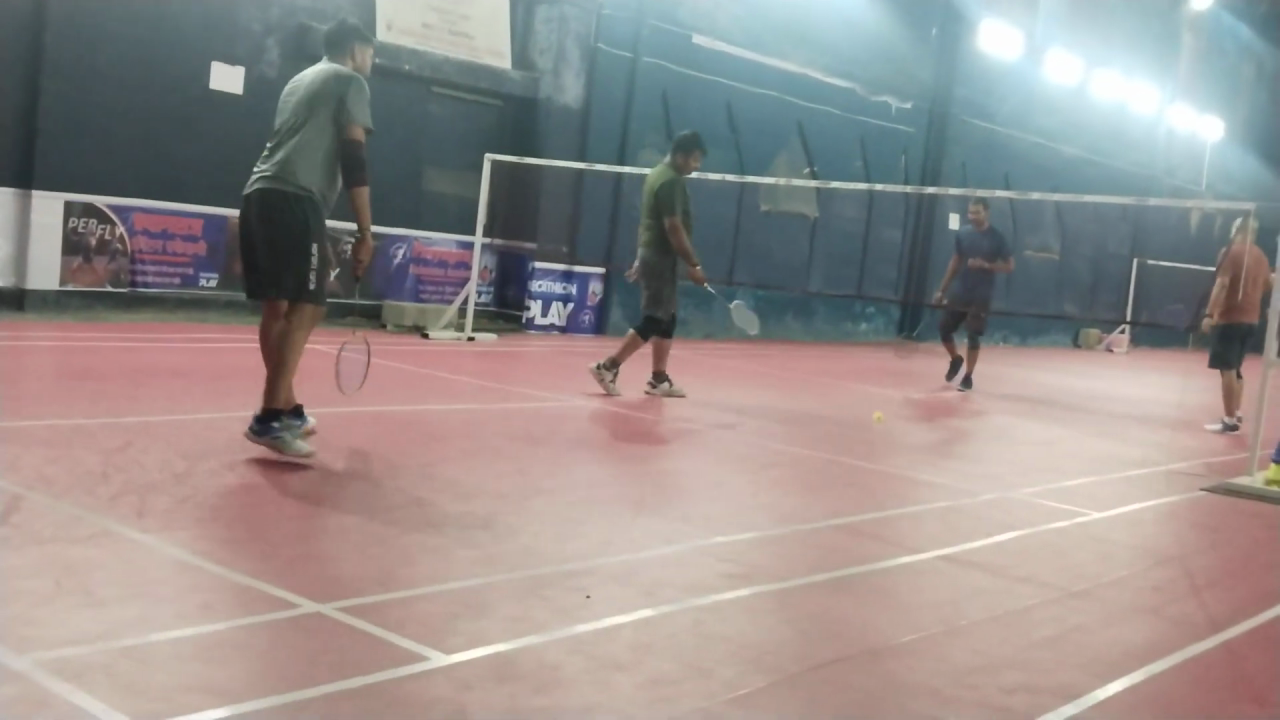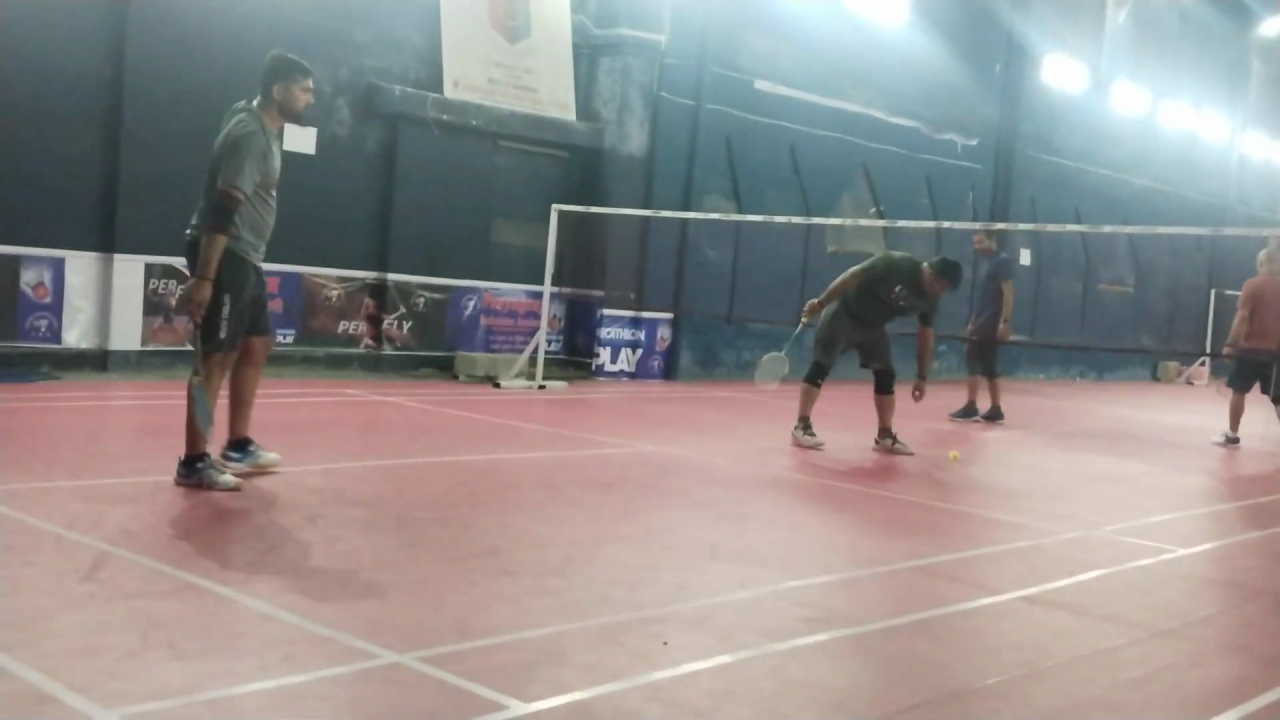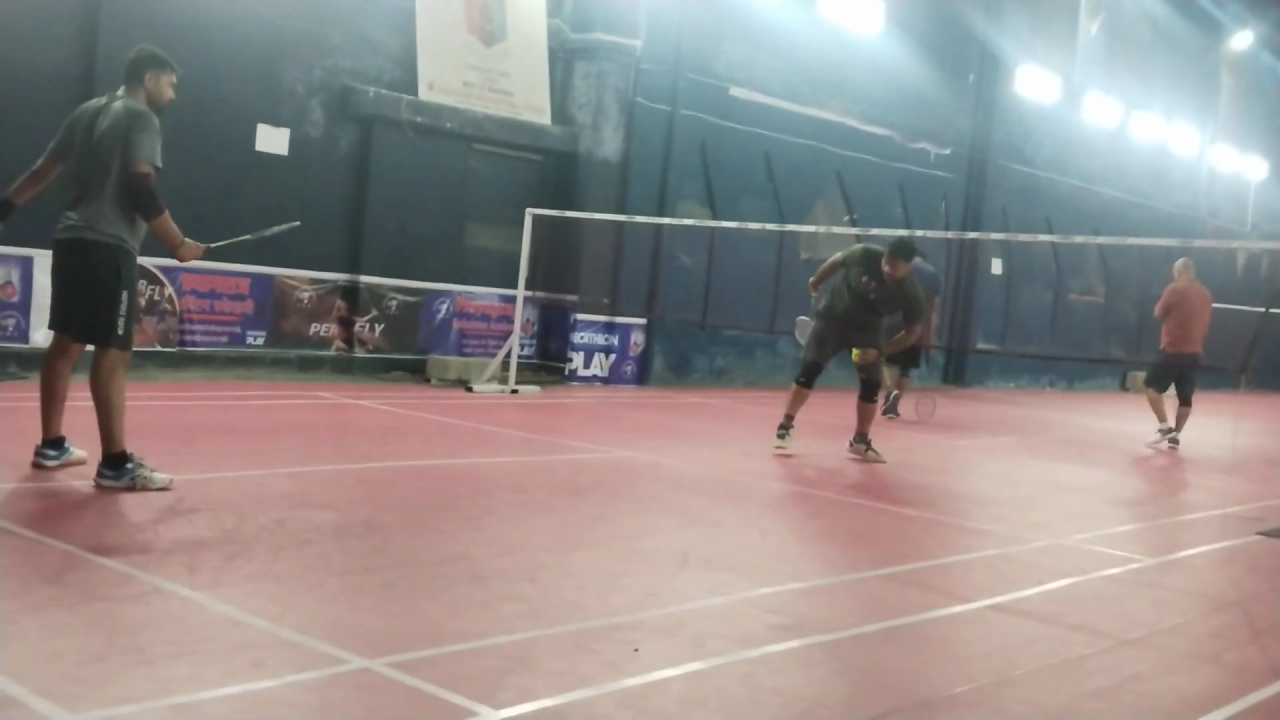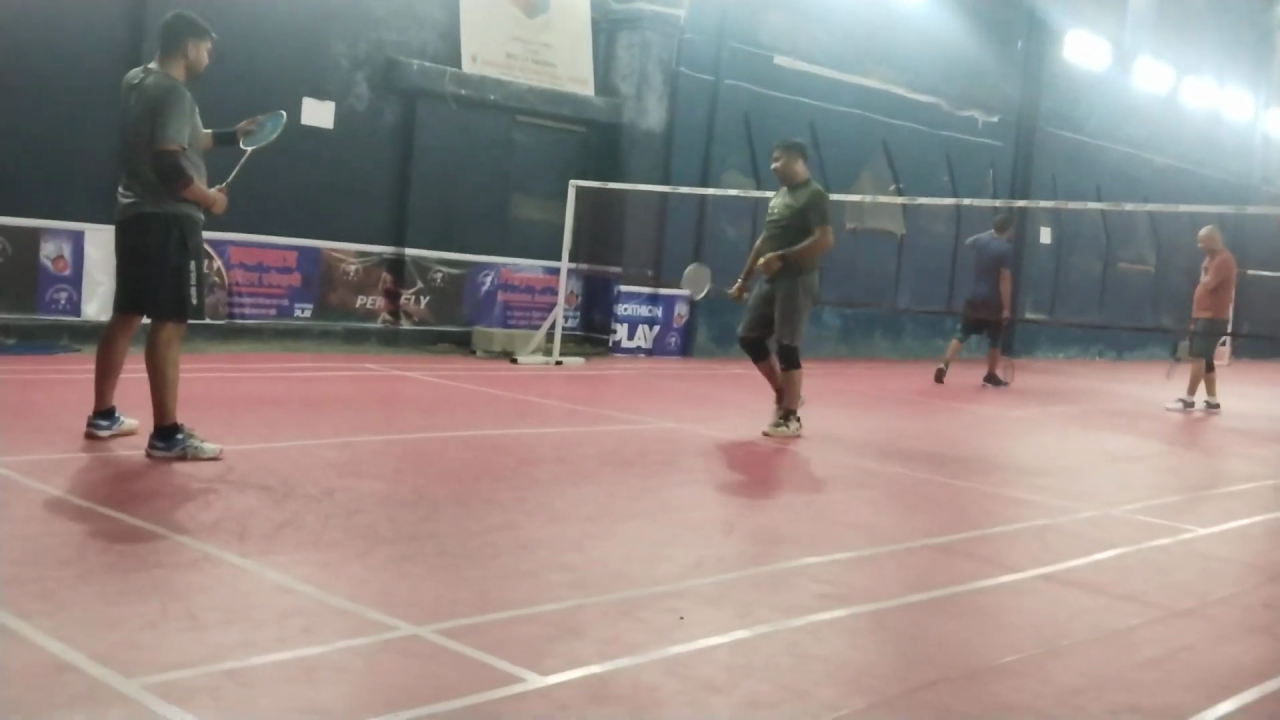
dt=1s
person 1, frame 1
left shoulder: (298, 81)
right shoulder: (351, 82)
right elbow: (354, 159)
right wrist: (364, 233)
left hip: (258, 196)
right hip: (293, 200)
left knee: (277, 309)
right knee: (304, 308)
left ankle: (283, 410)
right ankle: (272, 416)
person 1, frame 2
left shoulder: (259, 123)
right shoulder: (250, 136)
right elbow: (221, 210)
right wrist: (202, 278)
left hip: (243, 257)
right hip: (224, 257)
left knee: (256, 347)
right knee: (219, 355)
left ankle: (238, 444)
right ankle: (193, 462)
person 1, frame 3
left shoulder: (87, 112)
right shoulder: (142, 119)
left elbow: (43, 170)
right elbow: (141, 192)
right wrist: (180, 243)
left hip: (71, 240)
right hip: (109, 248)
left knee: (65, 343)
right knee: (112, 353)
left ankle: (51, 445)
right ankle: (116, 464)
person 1, frame 4
left shoulder: (137, 81)
right shoulder: (173, 93)
right elbow: (169, 166)
left wrist: (232, 134)
right wrist: (209, 198)
left hip: (135, 217)
right hip: (169, 222)
left knee: (125, 317)
right knee: (168, 325)
left ankle: (103, 415)
right ankle: (166, 435)
person 2, frame 1
left shoulder: (661, 175)
right shoulder: (671, 182)
right elbow: (675, 229)
left wrist: (640, 261)
right wrist: (694, 265)
left hip: (652, 255)
right hip: (662, 258)
left knee: (665, 319)
right knee: (655, 321)
left ankle: (659, 380)
right ankle: (607, 368)
person 2, frame 2
left shoulder: (930, 297)
right shoulder: (896, 264)
left elbow: (925, 334)
right elbow: (852, 275)
left wrist: (922, 376)
right wrist: (821, 302)
left hip: (872, 326)
right hip: (844, 315)
left knee: (886, 374)
right knee: (821, 367)
left ankle: (885, 436)
right ankle: (801, 427)
person 2, frame 3
left shoulder: (911, 295)
right shoulder: (864, 256)
left elbow: (912, 331)
right elbow: (837, 261)
left wrist: (880, 351)
right wrist: (815, 282)
left hip: (867, 331)
right hip: (832, 318)
left knee: (871, 383)
right knee: (810, 367)
left ankle: (860, 442)
right ankle: (786, 426)
person 2, frame 4
left shoulder: (814, 195)
right shoulder: (780, 195)
left elbow: (825, 240)
right elbow: (764, 239)
left wrist: (783, 258)
right wrist: (743, 277)
left hip: (796, 281)
right hip: (769, 281)
left knee: (787, 347)
right knee: (749, 339)
left ankle: (790, 417)
right ankle: (784, 396)
person 3, frame 1
left shoulder: (1230, 252)
right shoulder: (1261, 257)
left elbow: (1222, 284)
right elbow: (1268, 285)
left wrist: (1209, 314)
left hip: (1229, 318)
right hip: (1250, 320)
left knee: (1227, 370)
right knee: (1234, 369)
left ankle: (1230, 421)
right ankle: (1235, 413)
person 3, frame 2
left shoulder: (1253, 285)
left elbow: (1242, 317)
left wrist: (1230, 343)
left hip: (1251, 348)
left knee: (1239, 392)
left ankle: (1232, 435)
person 3, frame 3
left shoulder: (1175, 289)
right shoulder: (1205, 294)
left elbow: (1158, 313)
right elbow: (1203, 322)
left hip: (1172, 351)
right hip: (1194, 352)
left knee: (1152, 387)
right knee: (1185, 397)
left ankle: (1165, 427)
right ankle: (1174, 435)
person 3, frame 4
left shoulder: (1224, 259)
right shoulder: (1211, 258)
left elbow: (1208, 284)
left wrist: (1204, 272)
right wrist: (1195, 314)
left hip: (1213, 318)
right hip: (1203, 316)
left knee: (1197, 358)
right knee: (1204, 360)
left ankle: (1188, 400)
right ankle: (1212, 401)
person 4, frame 1
left shoulder: (997, 238)
right shoulder: (963, 234)
left elbow: (1009, 267)
left wrist: (984, 265)
right wrist: (941, 289)
left hip: (980, 296)
right hip: (958, 292)
left knee: (973, 335)
right knee: (945, 329)
left ankle: (968, 377)
right ankle: (956, 360)
person 4, frame 2
left shoulder: (1002, 261)
right shoulder: (985, 262)
left elbow: (1008, 293)
left wrist: (1005, 321)
right wrist: (972, 322)
left hip: (991, 322)
right hip: (983, 321)
left knee: (973, 361)
right knee: (988, 366)
left ankle: (971, 406)
right ankle: (995, 410)
person 4, frame 3
right shoulder: (935, 275)
right elbow: (935, 309)
right wrist: (930, 336)
left hip: (897, 324)
right hip: (918, 329)
left knee: (888, 362)
right knee: (905, 368)
left ankle: (891, 391)
right ankle: (894, 407)
person 4, frame 4
left shoulder: (981, 241)
right shoulder: (1006, 249)
left elbow: (969, 242)
right elbow: (1005, 281)
left wrist: (990, 233)
right wrist: (1007, 308)
left hip: (974, 298)
right hip: (994, 302)
left knee: (962, 334)
right knee: (995, 339)
left ankle: (944, 365)
right ankle: (991, 376)
